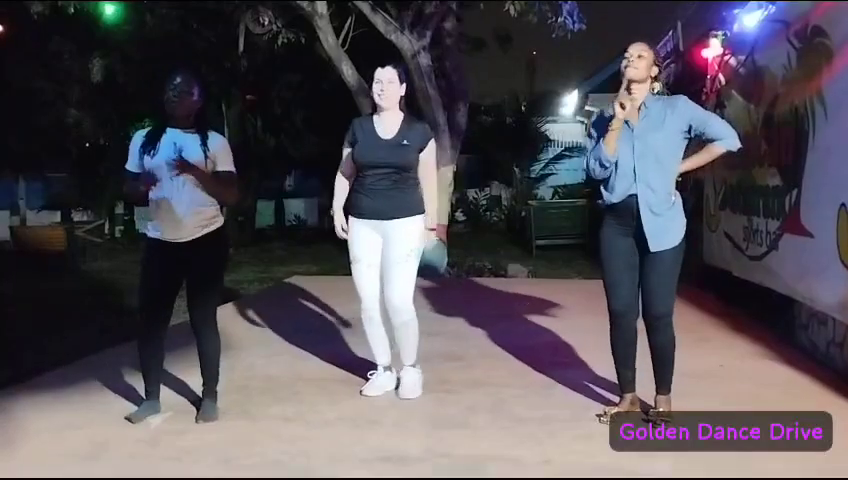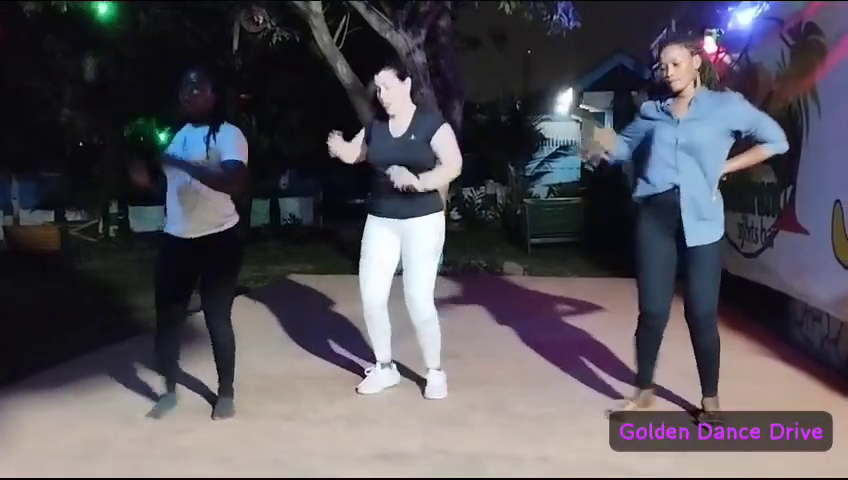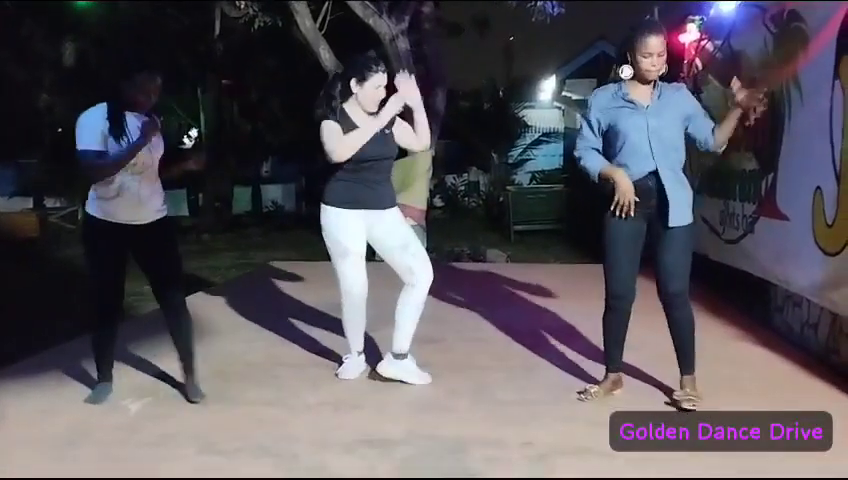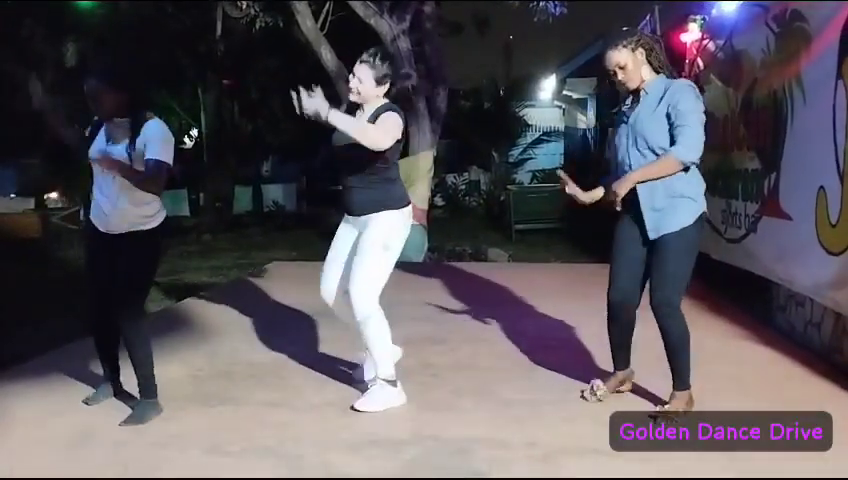
dt=1s
person 1, frame 1
left shoulder: (677, 108)
right shoulder: (604, 118)
left elbow: (727, 138)
right elbow: (598, 169)
left wrist: (679, 167)
right wrist: (615, 122)
left hip: (661, 223)
right hip: (617, 222)
left knee: (657, 314)
right knee: (620, 312)
left ankle: (663, 397)
right ankle: (628, 395)
person 1, frame 2
left shoulder: (727, 105)
right shoulder: (651, 112)
left elbow: (776, 140)
right elbow: (623, 147)
left wrist: (724, 167)
right wrist: (604, 143)
left hip: (701, 220)
right hip: (655, 217)
left knee: (701, 313)
right knee: (652, 310)
left ankle: (710, 399)
right ankle: (643, 390)
person 1, frame 3
left shoulder: (680, 97)
right shoulder: (603, 99)
left elbow: (712, 140)
right elbow: (585, 152)
left wrist: (737, 109)
right wrist: (615, 174)
left hip: (672, 204)
right hip: (627, 202)
left knee: (675, 292)
right knee: (618, 293)
left ankle: (687, 380)
right ankle: (612, 374)
person 1, frame 4
left shoulder: (680, 92)
right shoulder: (626, 111)
left elbow: (688, 152)
left wrist: (632, 178)
right wrist: (590, 194)
left hip: (676, 214)
right hip: (633, 213)
left knee: (664, 303)
right knee: (620, 298)
left ankle: (682, 392)
right ankle: (621, 373)
person 2, frame 1
left shoulder: (214, 142)
right shoulder: (144, 139)
left elbow: (230, 194)
right elbow: (128, 190)
left wrist: (194, 171)
right wrist: (141, 186)
left hip: (206, 241)
right hip: (161, 242)
left knee: (203, 319)
right knee: (152, 318)
left ankle: (209, 397)
right ankle: (151, 398)
person 2, frame 2
left shoulder: (229, 135)
right shoulder: (176, 135)
left elbow: (234, 183)
left wrist: (183, 164)
right wrist: (146, 178)
left hip: (218, 239)
right hip: (176, 239)
left knee: (218, 319)
right knee: (167, 316)
left ankle: (226, 393)
right ankle: (169, 391)
person 2, frame 3
left shoulder: (149, 124)
right shoulder: (94, 118)
right elbow: (97, 170)
left wrist: (183, 165)
right wrist: (141, 142)
left hip: (154, 222)
right hip: (106, 225)
left knee: (173, 299)
right knee: (108, 305)
left ankle: (189, 375)
right ankle: (104, 379)
person 2, frame 4
left shoulder: (152, 130)
right shoulder: (103, 125)
left elbow: (156, 182)
right elbow: (97, 161)
left wrist: (119, 167)
left hip: (142, 233)
right hip: (101, 230)
left knee: (127, 312)
right knee: (100, 308)
left ankle: (149, 398)
right ankle: (111, 381)
person 3, frame 1
left shoulder: (418, 131)
right shoulder: (357, 127)
left elbow: (427, 181)
right elbow: (346, 172)
left wrist: (429, 225)
right wrist: (337, 209)
left hip: (404, 222)
right hip: (363, 223)
left knee: (398, 301)
right knee: (368, 301)
left ankle: (410, 369)
right ankle: (383, 371)
person 3, frame 2
left shoulder: (433, 123)
right shoulder: (375, 126)
left elbow: (453, 166)
right elbow: (354, 154)
left wrist: (419, 181)
right wrist: (340, 149)
left hip: (423, 221)
right hip: (381, 221)
left knee: (419, 301)
right knee: (371, 297)
left ankle: (435, 372)
right ankle: (384, 368)
person 3, frame 3
left shoulder: (386, 120)
right shoulder: (332, 119)
left elbow: (421, 143)
right elbow: (339, 152)
left wrist: (415, 101)
right wrist: (383, 114)
left hip: (385, 213)
right hip: (342, 214)
left knee: (421, 274)
right knee: (354, 290)
left ankle: (397, 357)
right ankle: (355, 355)
person 3, frame 4
left shoulder: (389, 115)
right shoulder: (356, 110)
left elbow: (377, 140)
left wrist: (329, 113)
right wrist: (319, 109)
left hip: (386, 217)
right hip: (354, 218)
left knee: (362, 298)
right knee: (330, 291)
left ankle: (388, 385)
right ankle: (383, 349)
